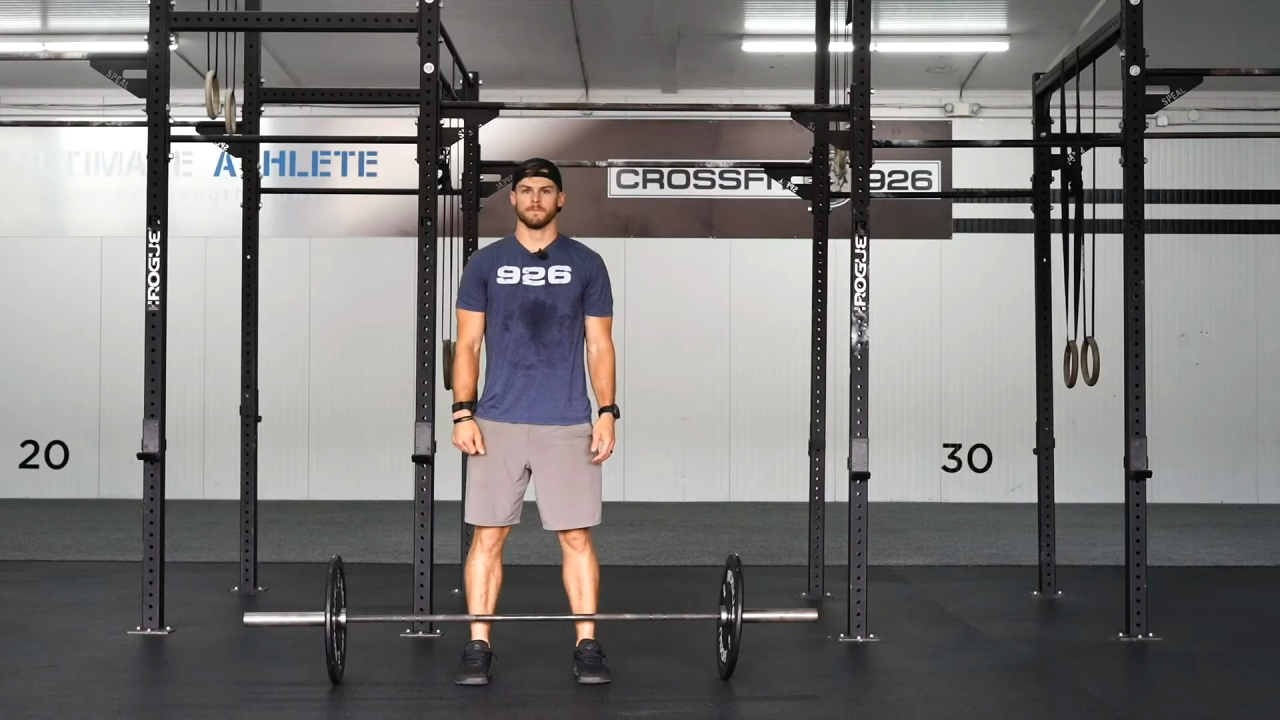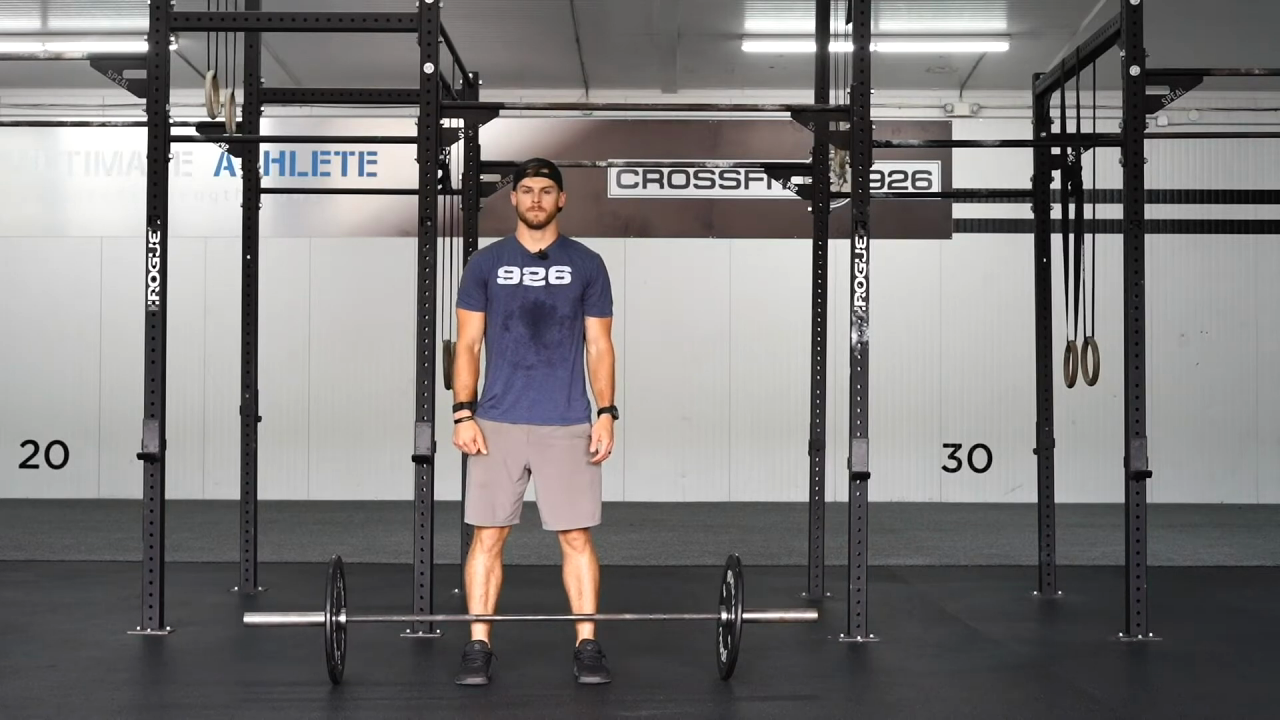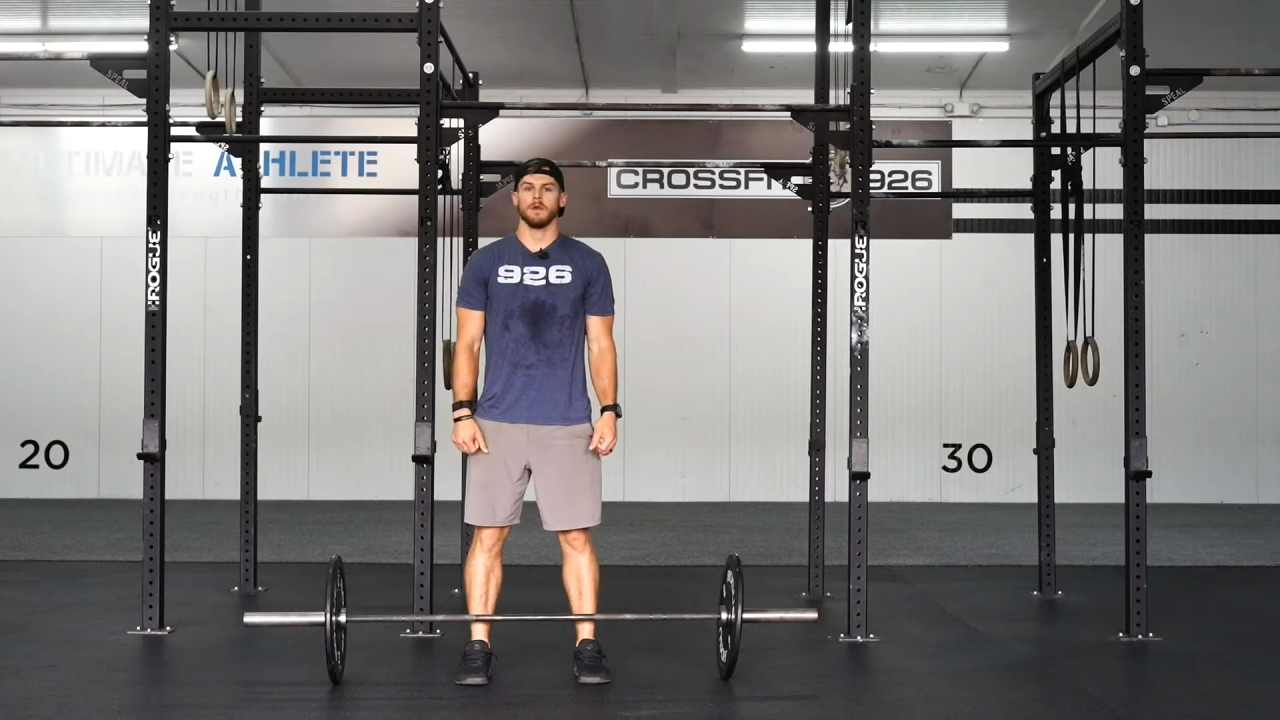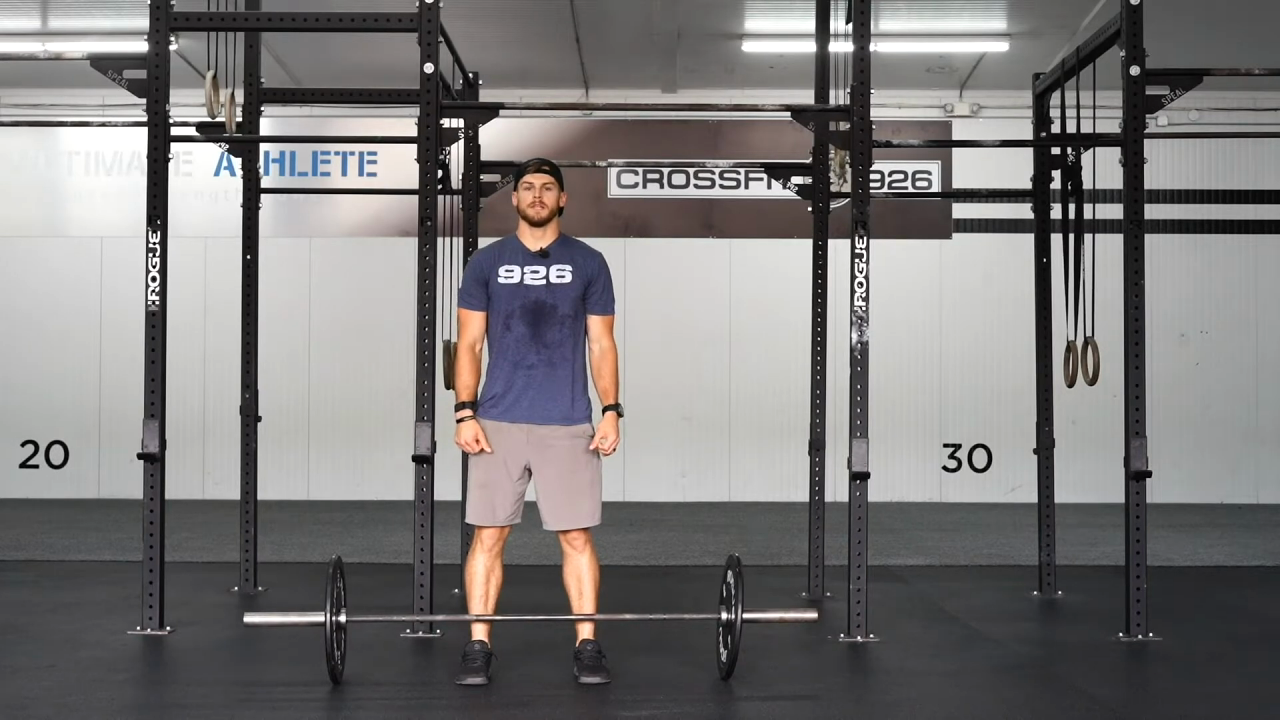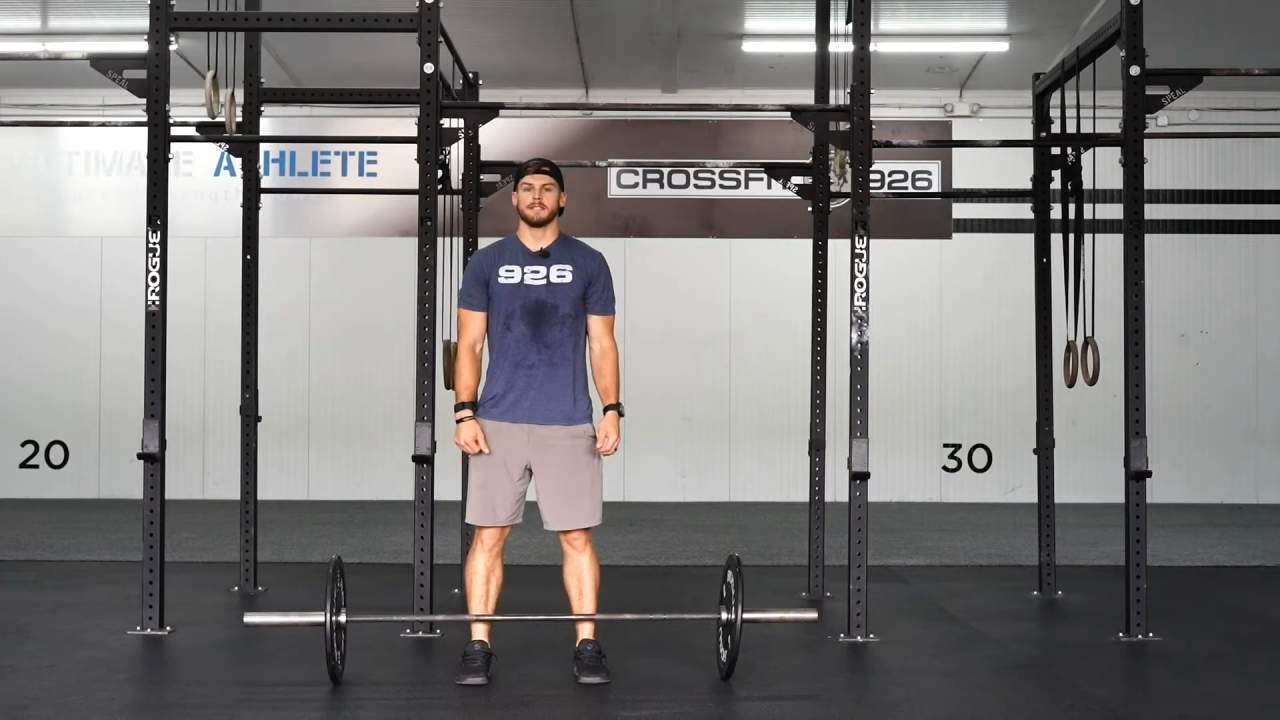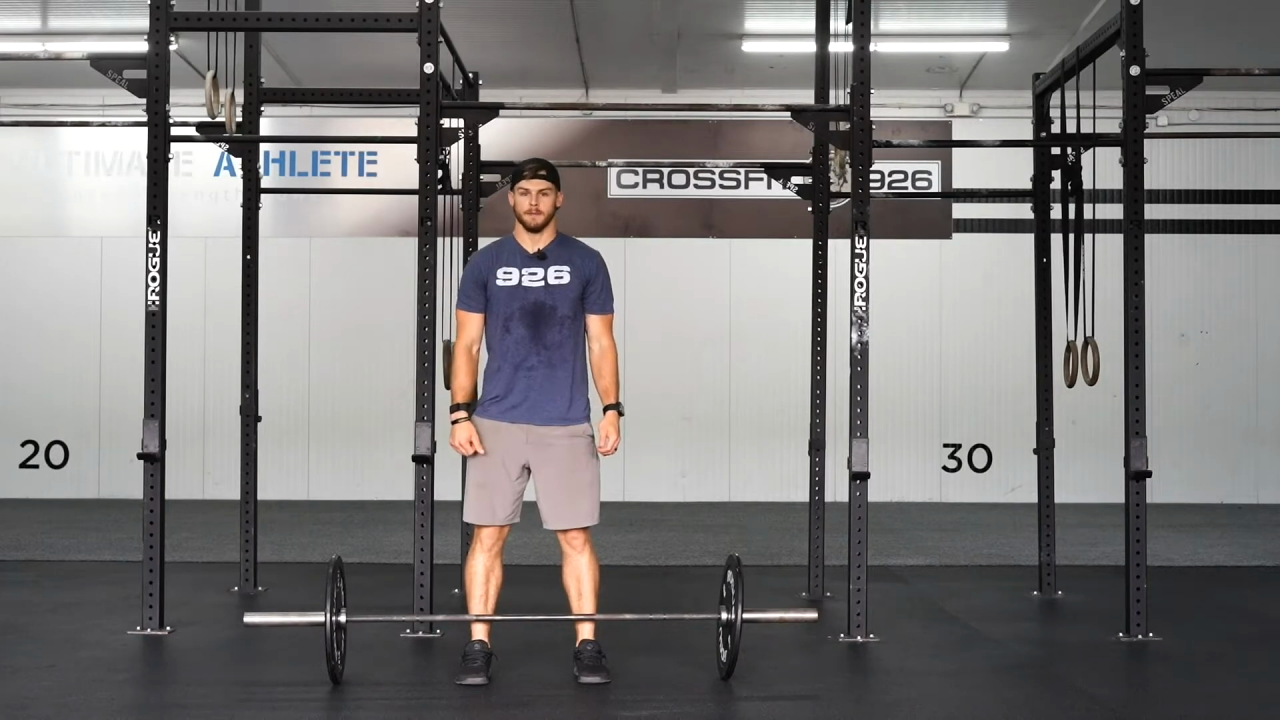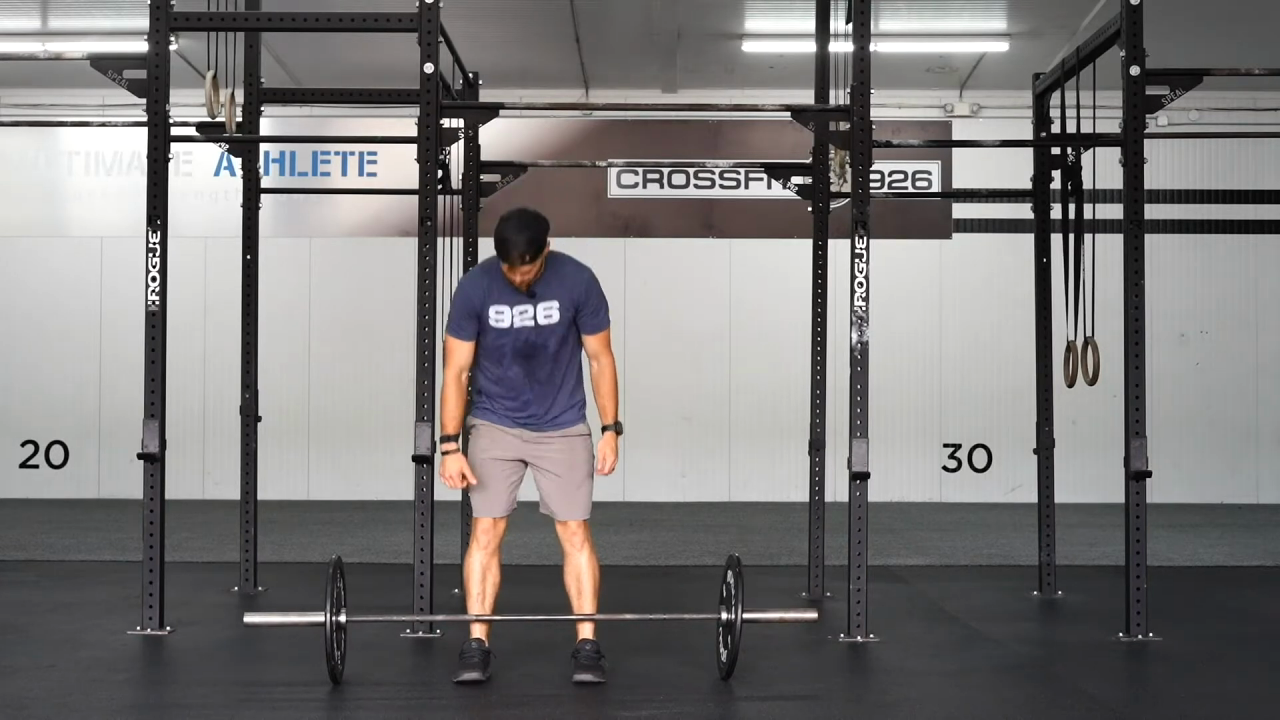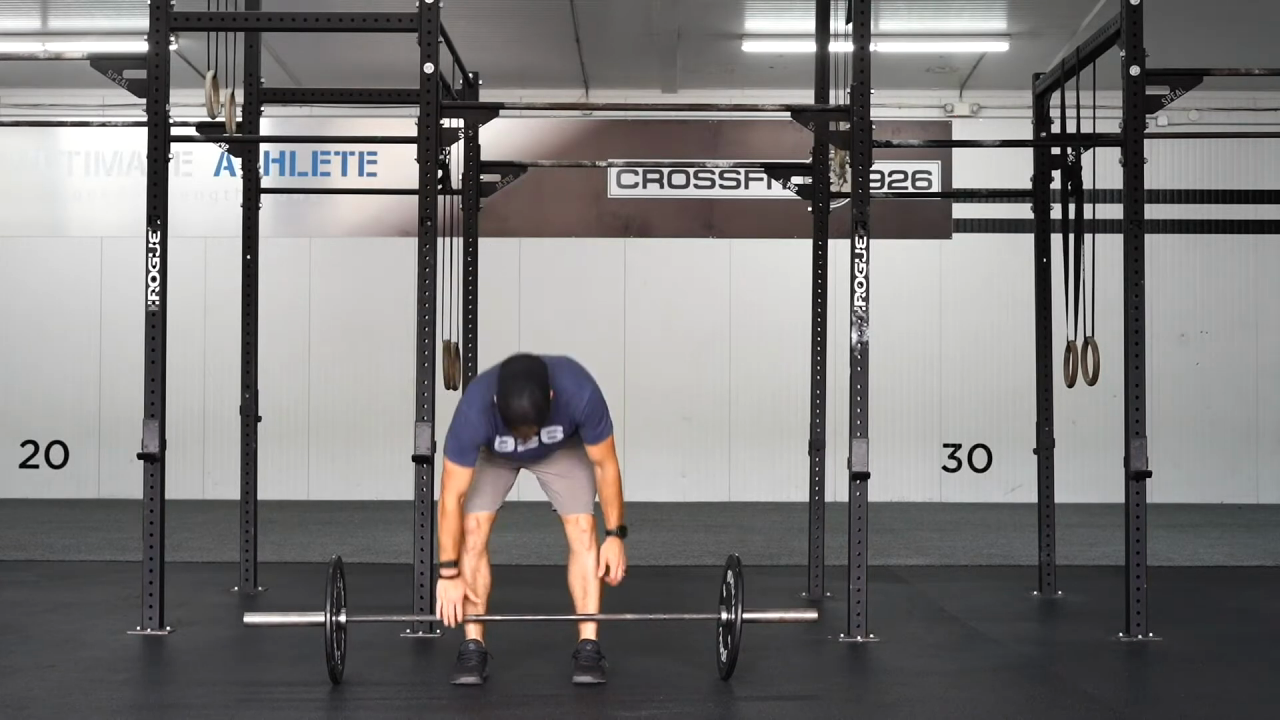
dt=0.4s
person 1, frame 1
left shoulder: (586, 263)
right shoulder: (485, 263)
left elbow: (600, 345)
right elbow: (467, 344)
left wrist: (607, 413)
right wrist: (463, 413)
left hip: (568, 425)
right hip: (498, 423)
left knee: (577, 536)
right knee: (487, 535)
left ankle: (587, 647)
right ankle: (478, 646)
person 1, frame 2
left shoulder: (587, 264)
right shoulder: (485, 263)
left elbow: (599, 346)
right elbow: (468, 345)
left wrist: (606, 414)
right wrist: (463, 413)
left hip: (568, 426)
right hip: (498, 423)
left knee: (576, 536)
right knee: (488, 535)
left ankle: (587, 646)
right ankle: (478, 646)
person 1, frame 3
left shoulder: (588, 263)
right shoulder: (486, 262)
left elbow: (601, 344)
right elbow: (467, 343)
left wrist: (609, 411)
right wrist: (463, 413)
left hip: (568, 425)
right hip: (497, 422)
left knee: (576, 535)
right knee: (487, 535)
left ankle: (587, 646)
right ankle: (478, 646)
person 1, frame 4
left shoulder: (588, 262)
right shoulder: (486, 262)
left elbow: (601, 344)
right elbow: (469, 345)
left wrist: (611, 411)
right wrist: (465, 413)
left hip: (568, 425)
right hip: (498, 422)
left knee: (576, 536)
right knee: (488, 535)
left ankle: (587, 646)
right ankle: (479, 646)
person 1, frame 5
left shoulder: (588, 263)
right shoulder: (486, 262)
left elbow: (602, 344)
right elbow: (469, 345)
left wrist: (612, 411)
right wrist: (465, 413)
left hip: (569, 425)
right hip: (498, 422)
left knee: (577, 536)
right knee: (488, 535)
left ankle: (587, 646)
right ankle: (478, 646)
person 1, frame 6
left shoulder: (586, 262)
right shoulder: (484, 263)
left elbow: (601, 344)
right elbow: (467, 345)
left wrist: (612, 411)
right wrist: (460, 414)
left hip: (567, 426)
right hip: (497, 423)
left knee: (576, 536)
right knee: (488, 535)
left ankle: (588, 645)
right ankle: (478, 646)
person 1, frame 7
left shoulder: (579, 281)
right shoulder: (474, 287)
left elbow: (601, 358)
right elbow: (456, 371)
left wrist: (611, 430)
right wrist: (450, 445)
left hip: (563, 428)
right hip: (493, 425)
left knee: (575, 532)
right knee: (485, 532)
left ankle: (587, 645)
right ankle: (476, 645)
person 1, frame 8
left shoulder: (580, 393)
right shoulder: (475, 409)
left elbow: (605, 464)
right elbow: (452, 496)
left wrist: (615, 534)
right wrist: (448, 573)
left hip: (564, 449)
right hip: (492, 453)
left knee: (582, 529)
right knee: (473, 530)
left ankle: (589, 648)
right ankle: (473, 648)
